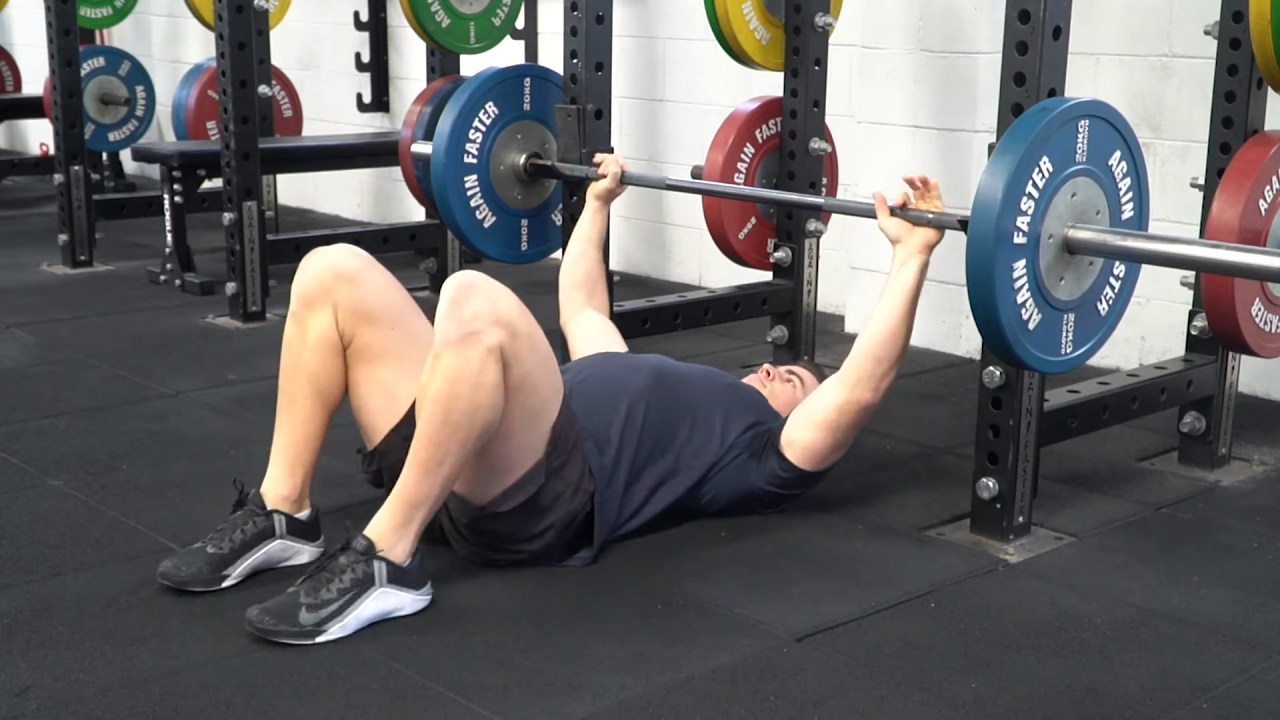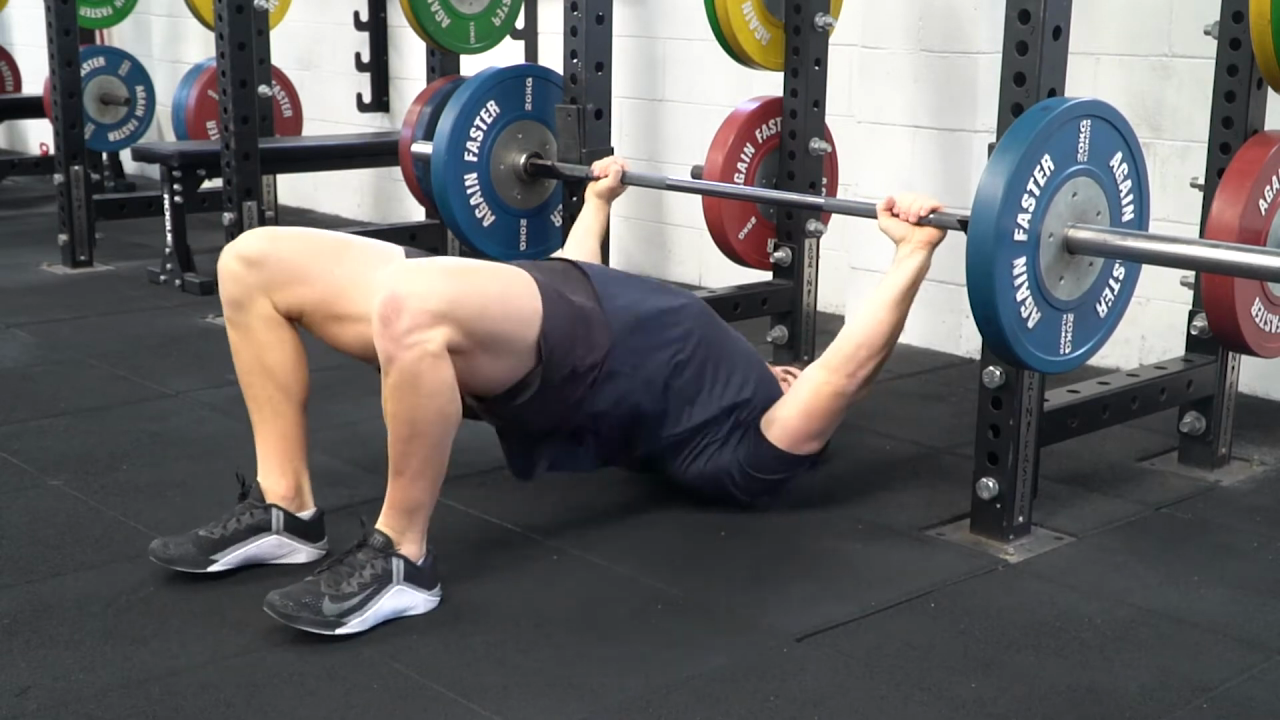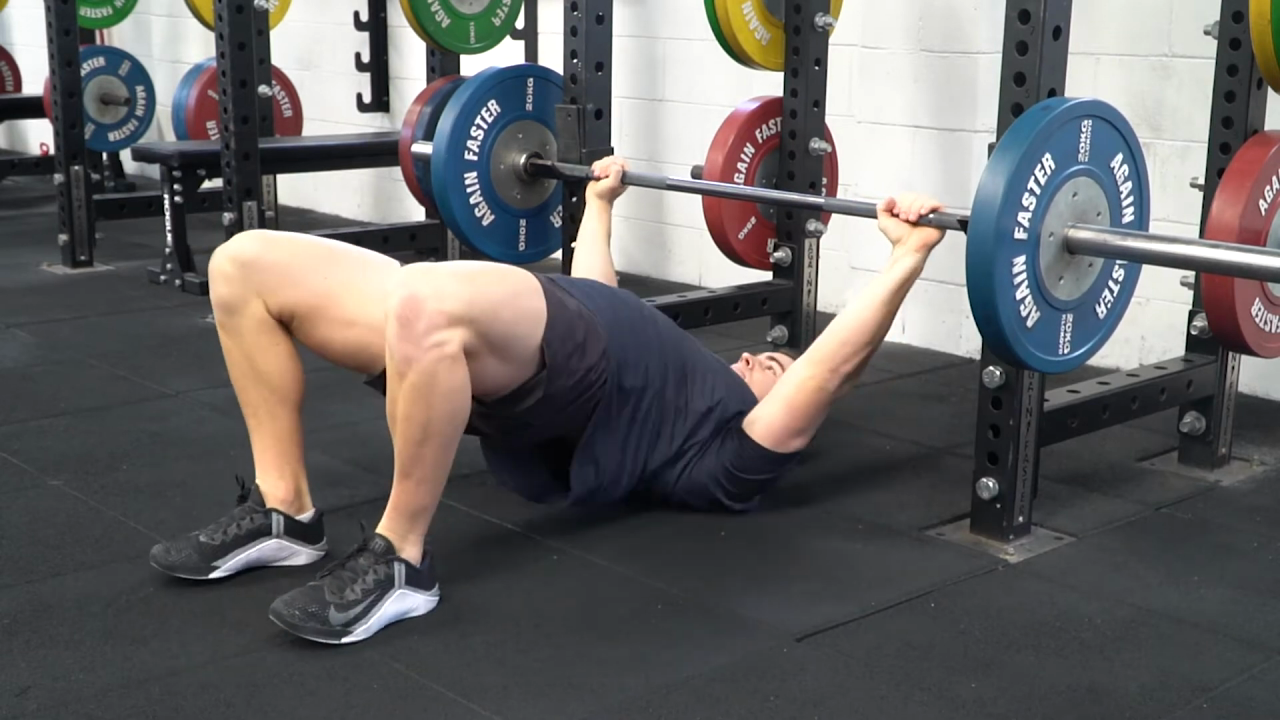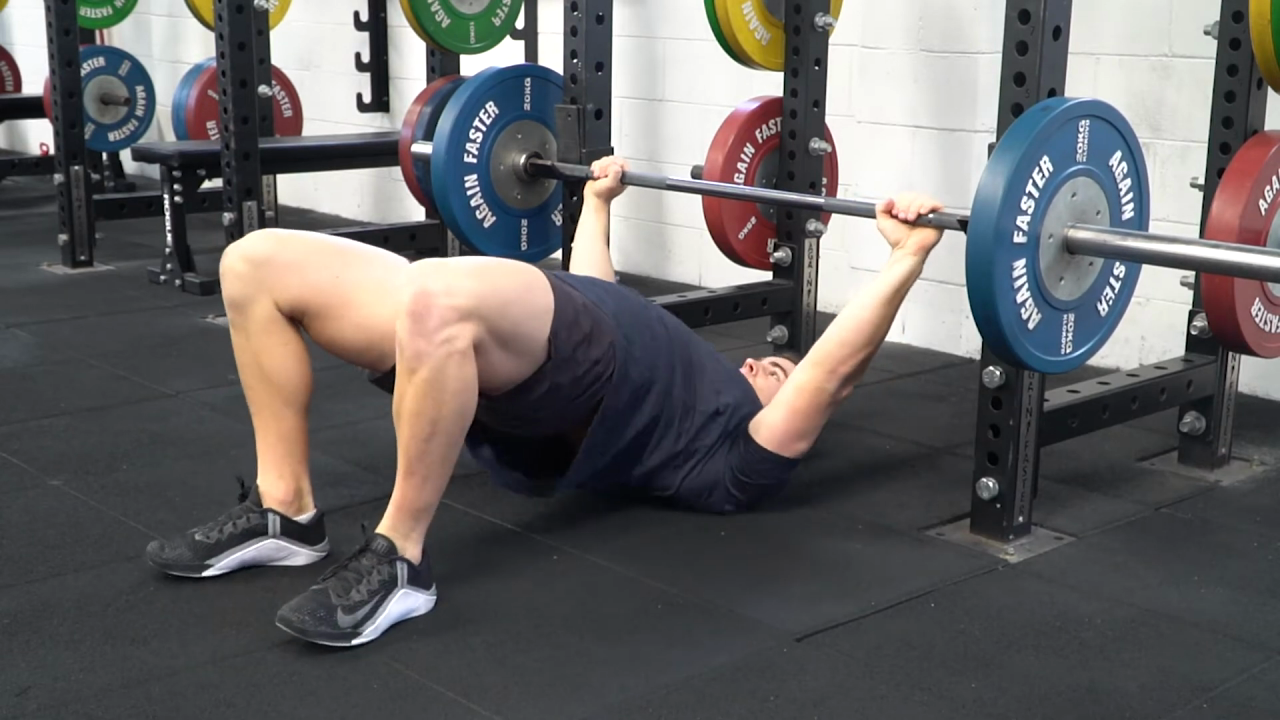
dt=0.3s
person 1, frame 1
left shoulder: (766, 453)
right shoulder: (658, 388)
left elbow: (862, 385)
right elbow: (580, 310)
left wrist: (912, 254)
right wrist: (597, 204)
left hip: (540, 490)
right hip: (451, 461)
left knee: (476, 297)
right knee: (335, 272)
left ankle: (384, 558)
right ankle: (281, 516)
person 1, frame 2
left shoulder: (750, 455)
right shoulder: (704, 384)
left elbow: (844, 372)
right elbow: (577, 279)
left wrist: (914, 253)
right wrist: (596, 203)
left knee: (407, 308)
right knee: (251, 264)
left ankle: (399, 558)
right ankle: (282, 512)
person 1, frame 3
right shoulder: (684, 392)
left elbow: (833, 365)
right elbow: (591, 291)
left wrist: (908, 255)
right wrist: (598, 202)
right hip: (449, 334)
left knee: (423, 307)
right knee: (243, 265)
left ankle: (398, 561)
right ankle: (283, 514)
person 1, frame 4
right shoulder: (694, 384)
left elbow: (835, 367)
right elbow: (593, 291)
left wrist: (907, 257)
right wrist: (597, 203)
left knee: (433, 305)
right knee: (256, 264)
left ankle: (397, 560)
right ankle: (283, 513)
